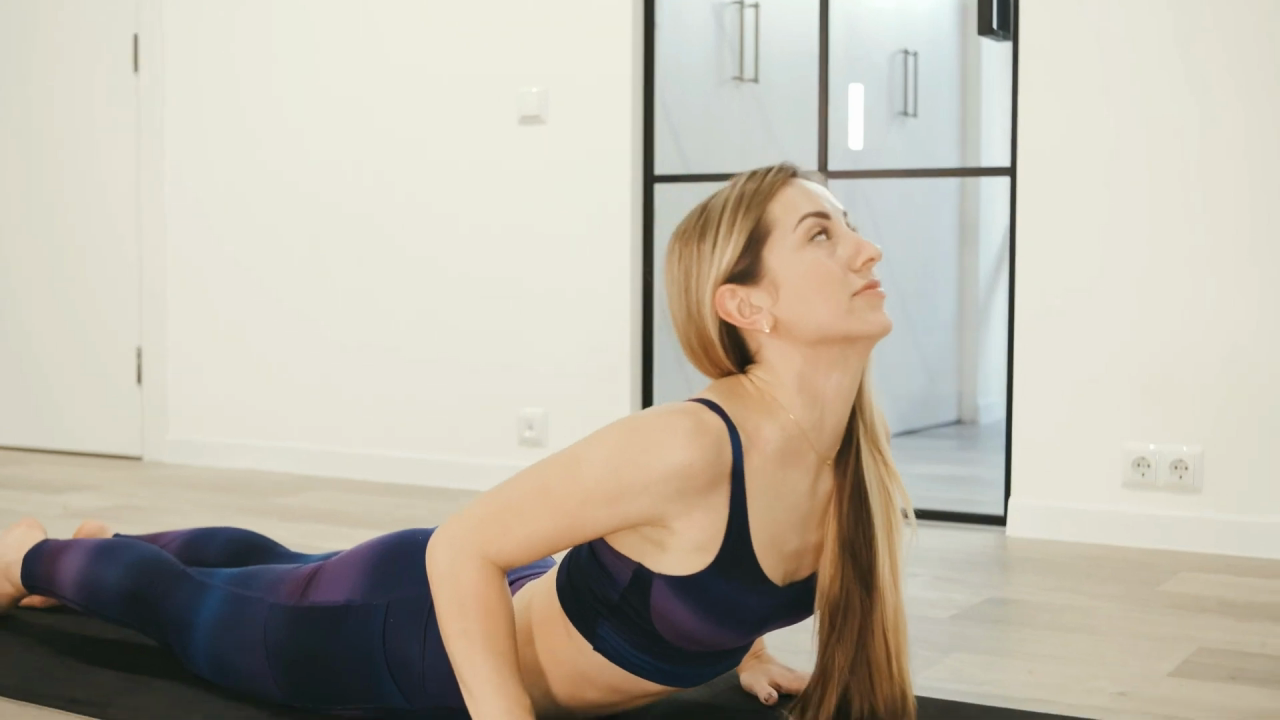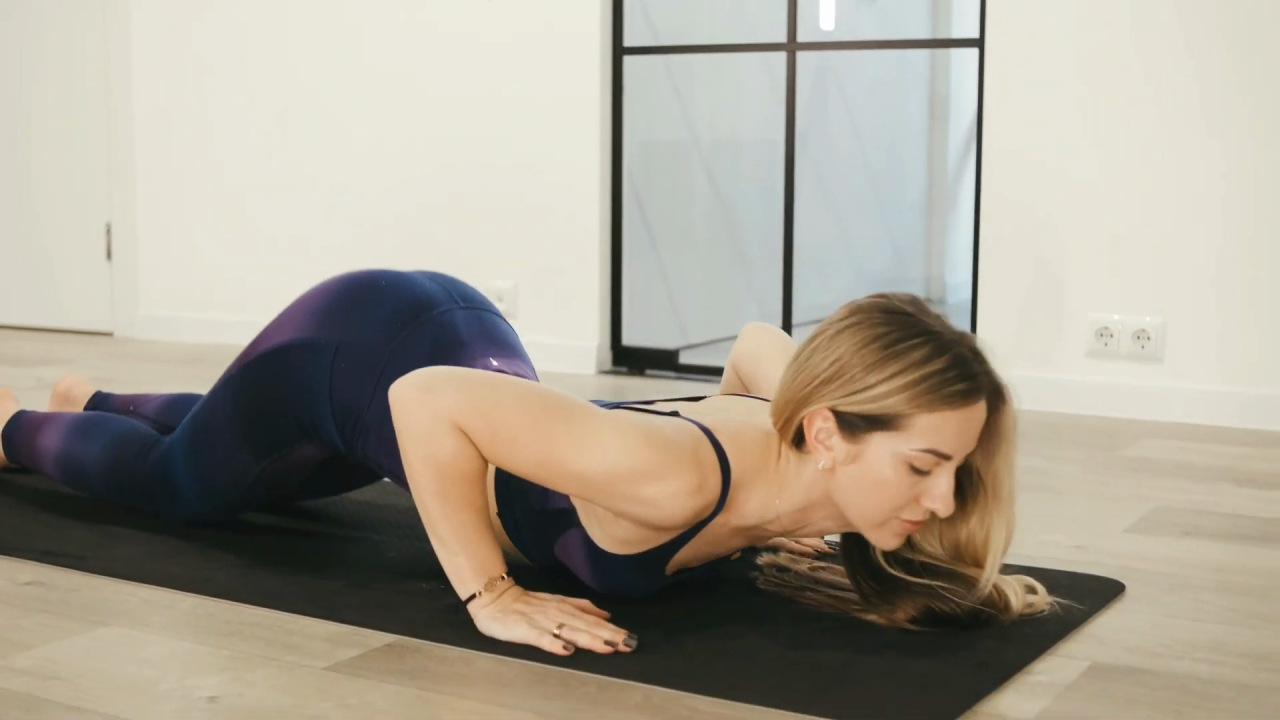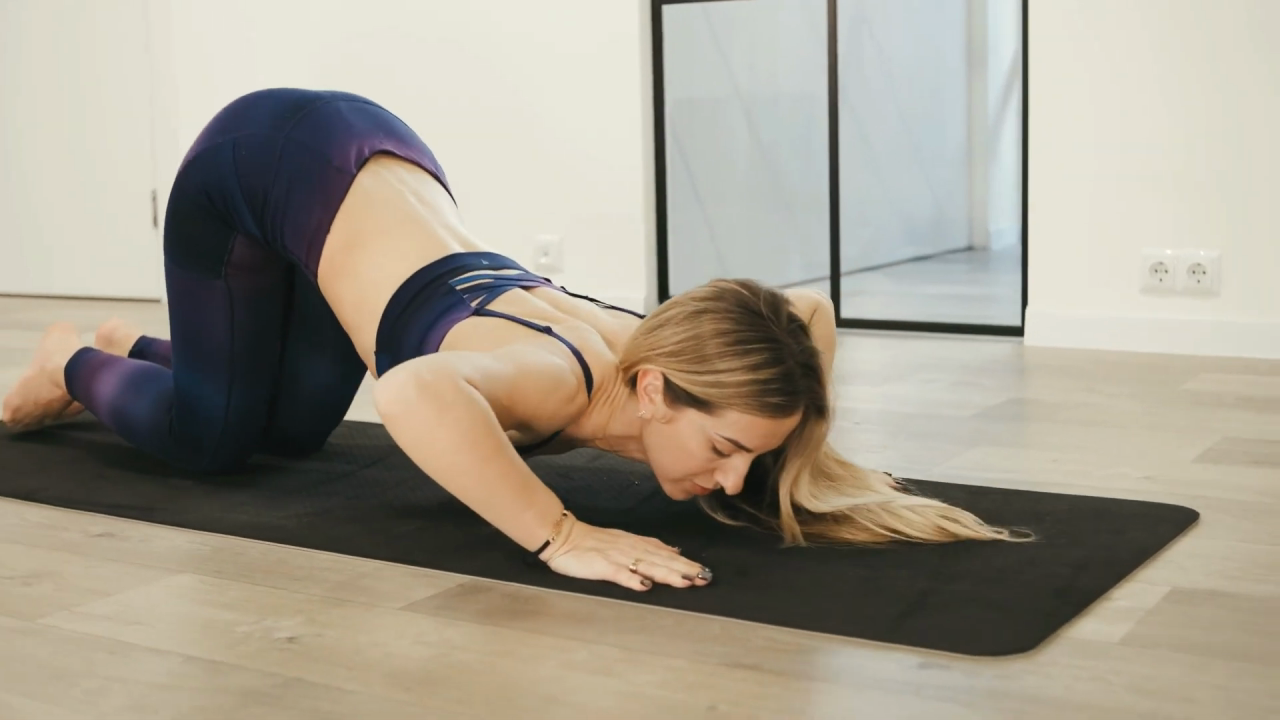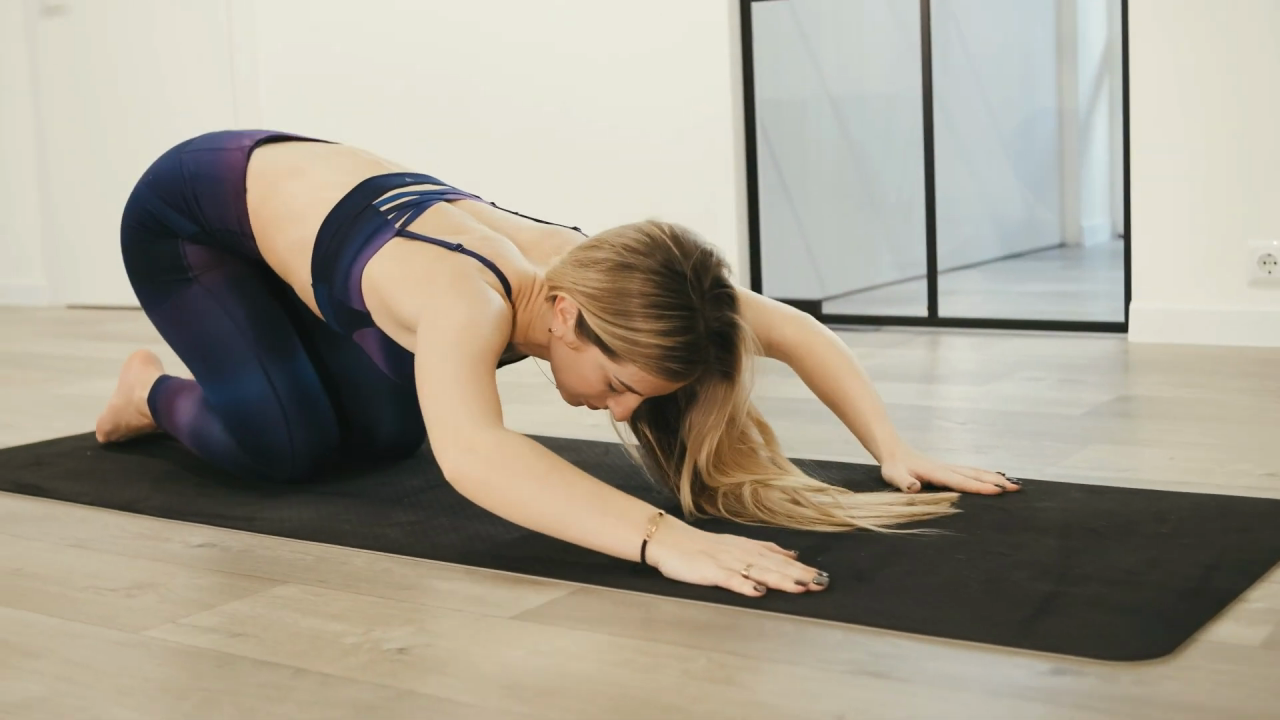
dt=1s
person 1, frame 1
left shoulder: (845, 443)
right shoulder: (687, 448)
right elbow: (461, 551)
left hip: (515, 599)
right hip: (407, 637)
left knee: (281, 566)
right knee: (185, 606)
left ankle: (110, 541)
person 1, frame 2
left shoulder: (796, 446)
right shoulder: (682, 476)
left elbow: (756, 340)
right elbow: (427, 400)
right wrist: (492, 595)
left hip: (448, 335)
right hip: (352, 358)
left knee: (250, 479)
right knee: (172, 485)
left ankle: (92, 399)
person 1, frame 3
left shoulder: (661, 355)
right shoulder: (550, 382)
left elbow: (808, 307)
right elbow: (413, 393)
left wrist: (804, 468)
right wrist: (559, 538)
left hip: (358, 155)
right hip: (256, 164)
left knee: (292, 428)
right knee: (210, 436)
left ankle: (137, 348)
person 1, frame 4
left shoulder: (595, 277)
right shoulder: (469, 299)
left elbow: (794, 329)
right elbow: (473, 454)
left wrist: (893, 453)
right wrist: (662, 539)
left hip: (294, 200)
right hip: (188, 210)
left knee: (386, 435)
right knee: (285, 441)
left ankle: (232, 374)
right ankle: (159, 394)
